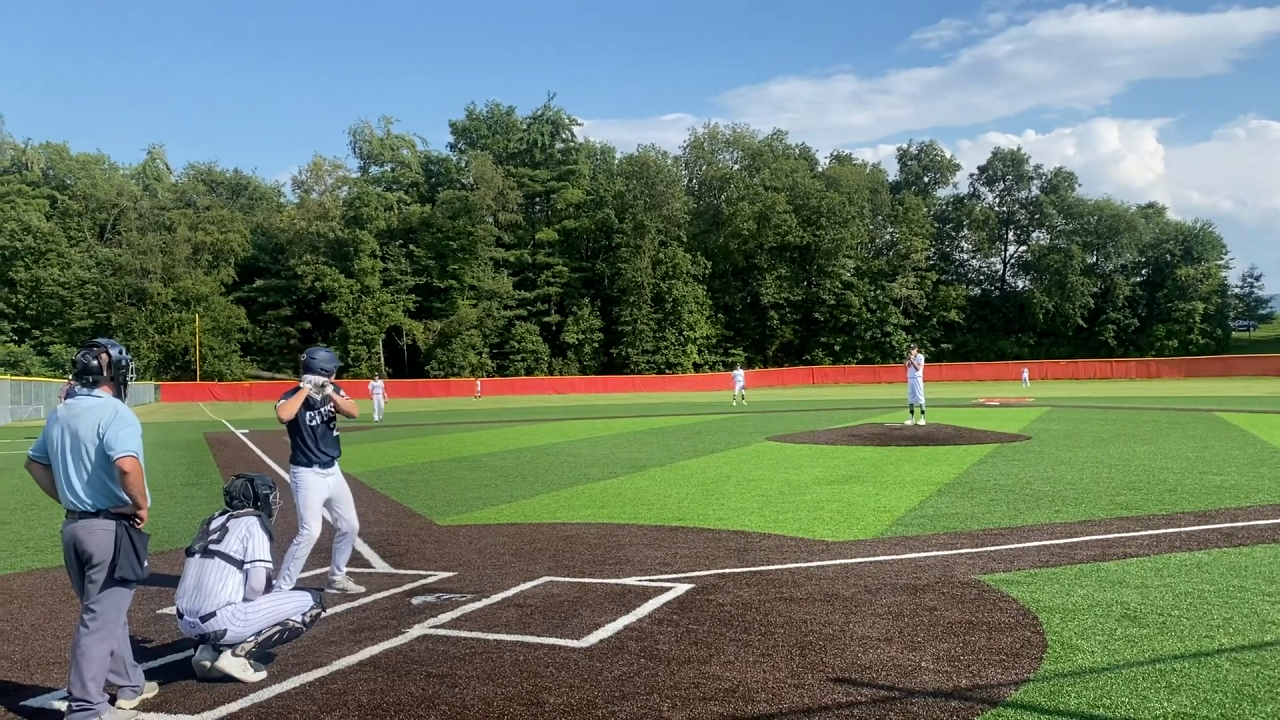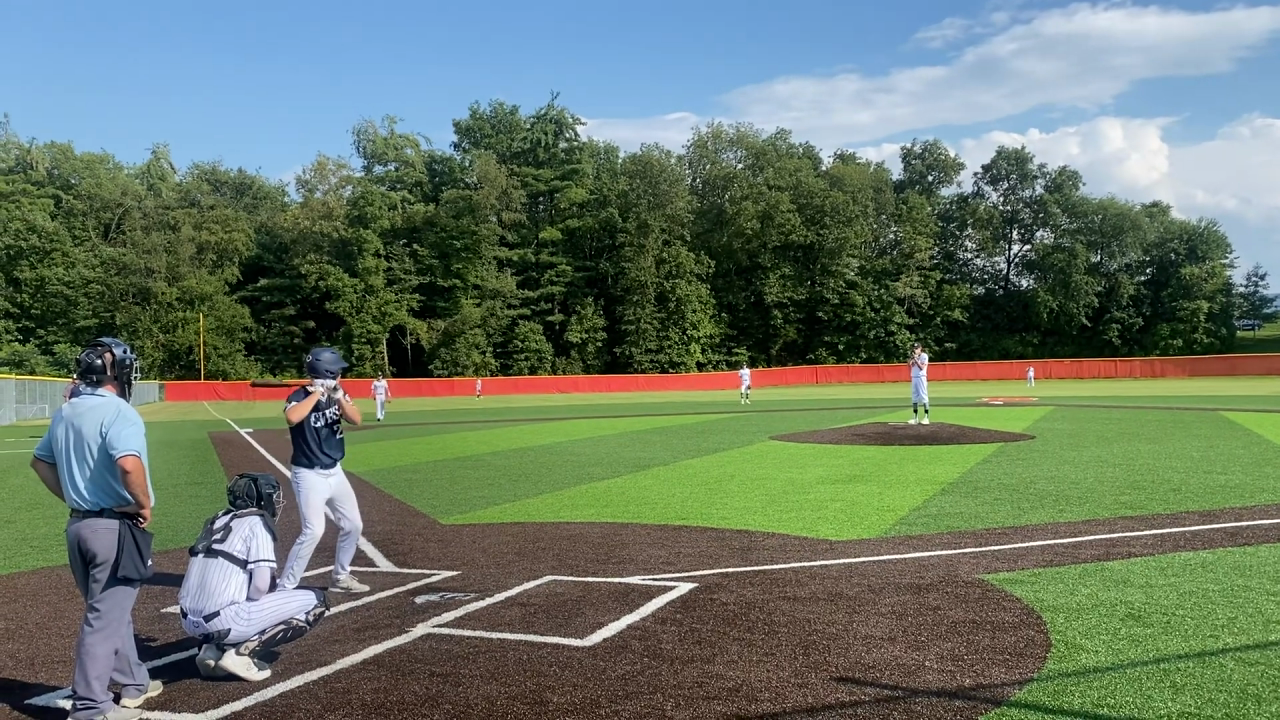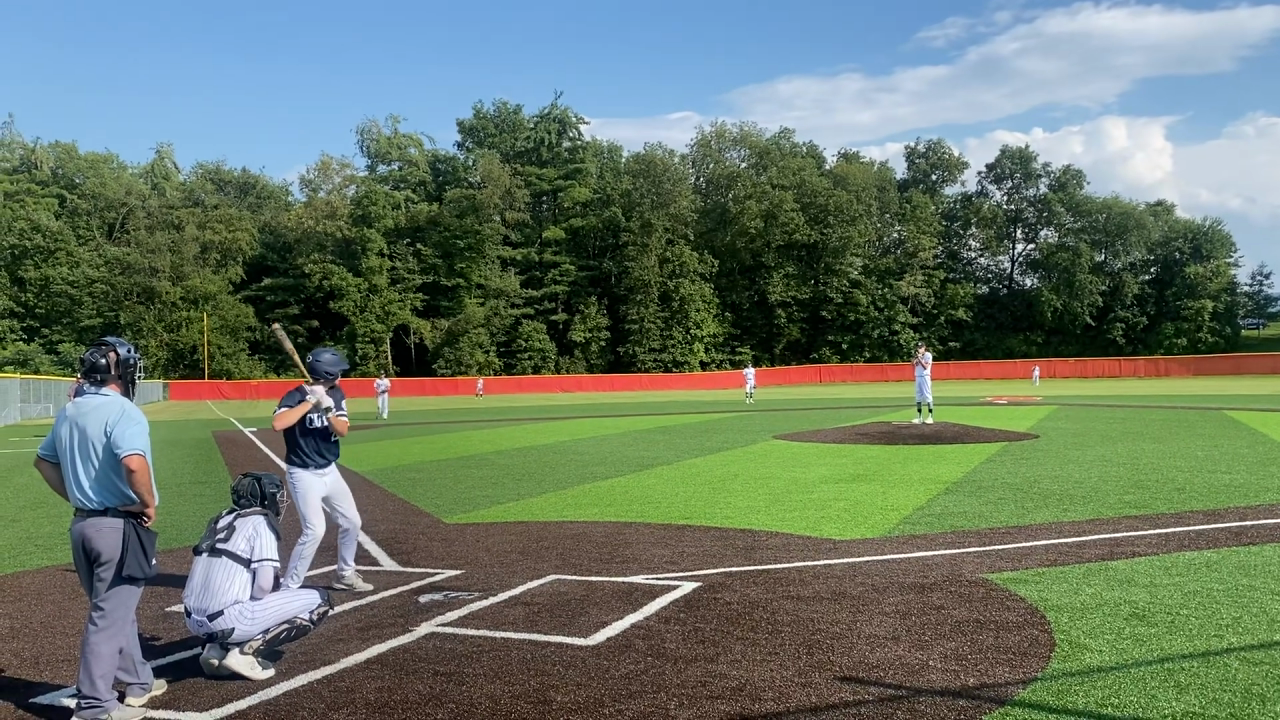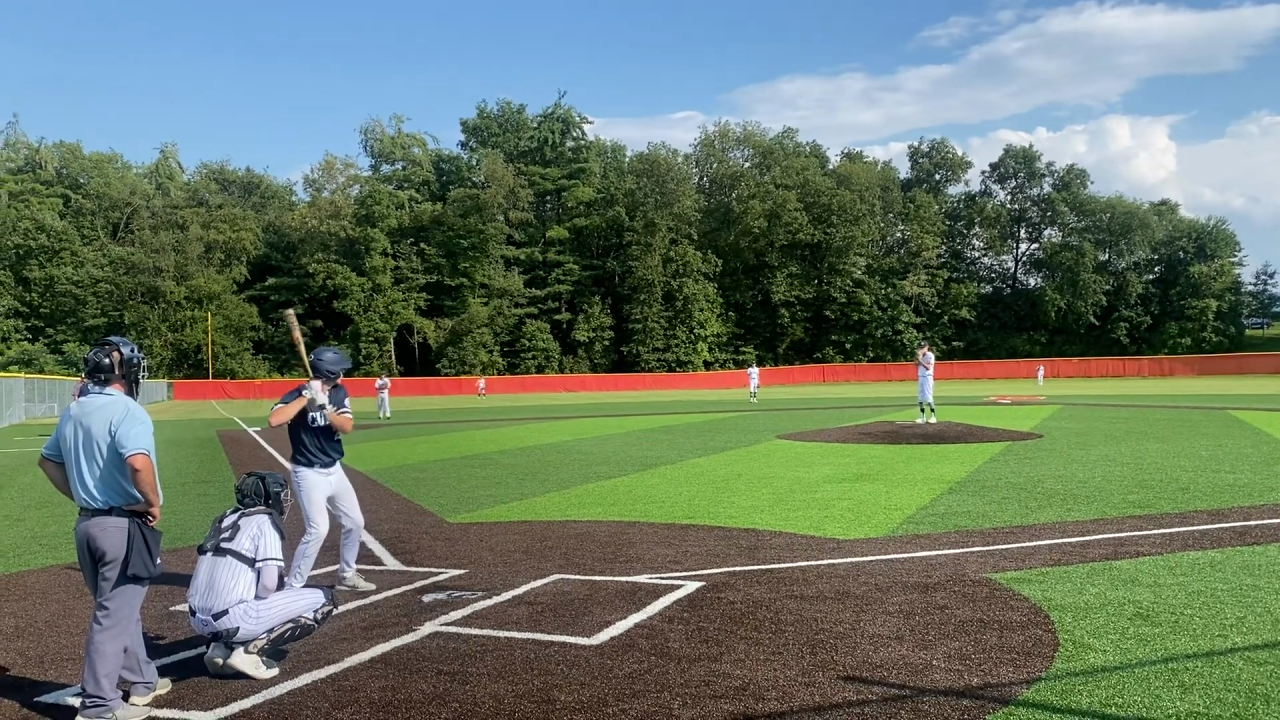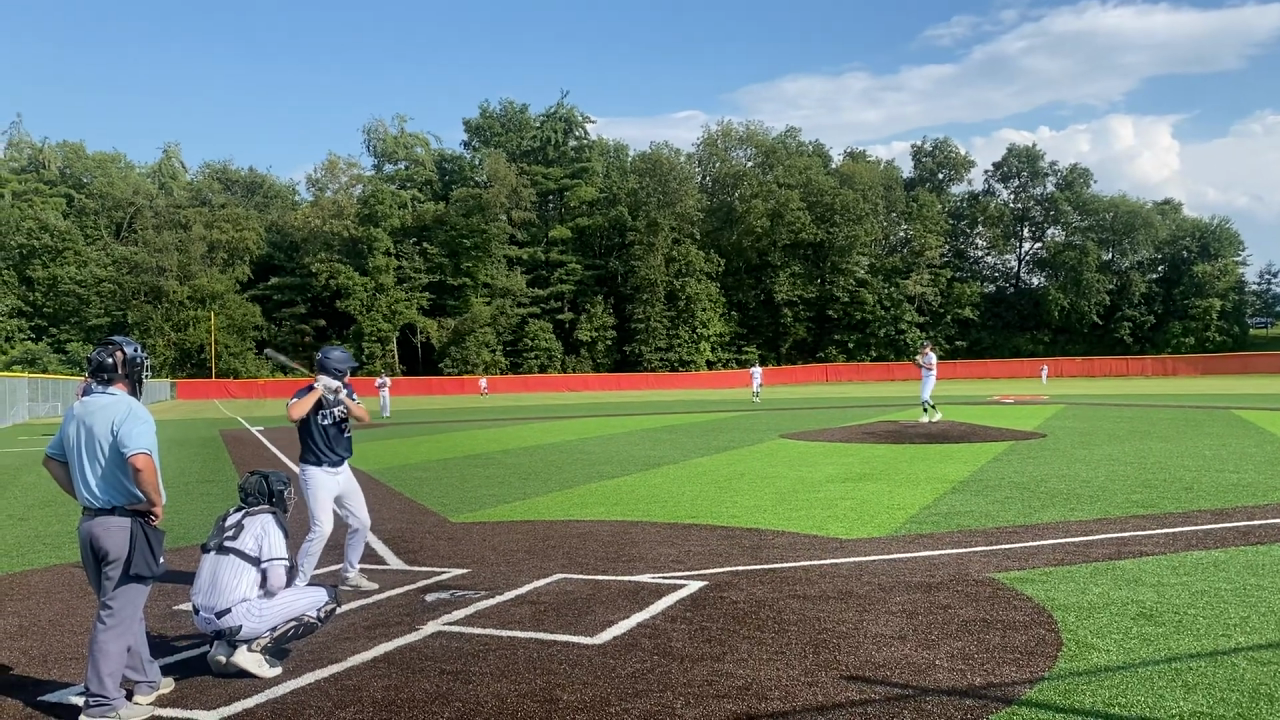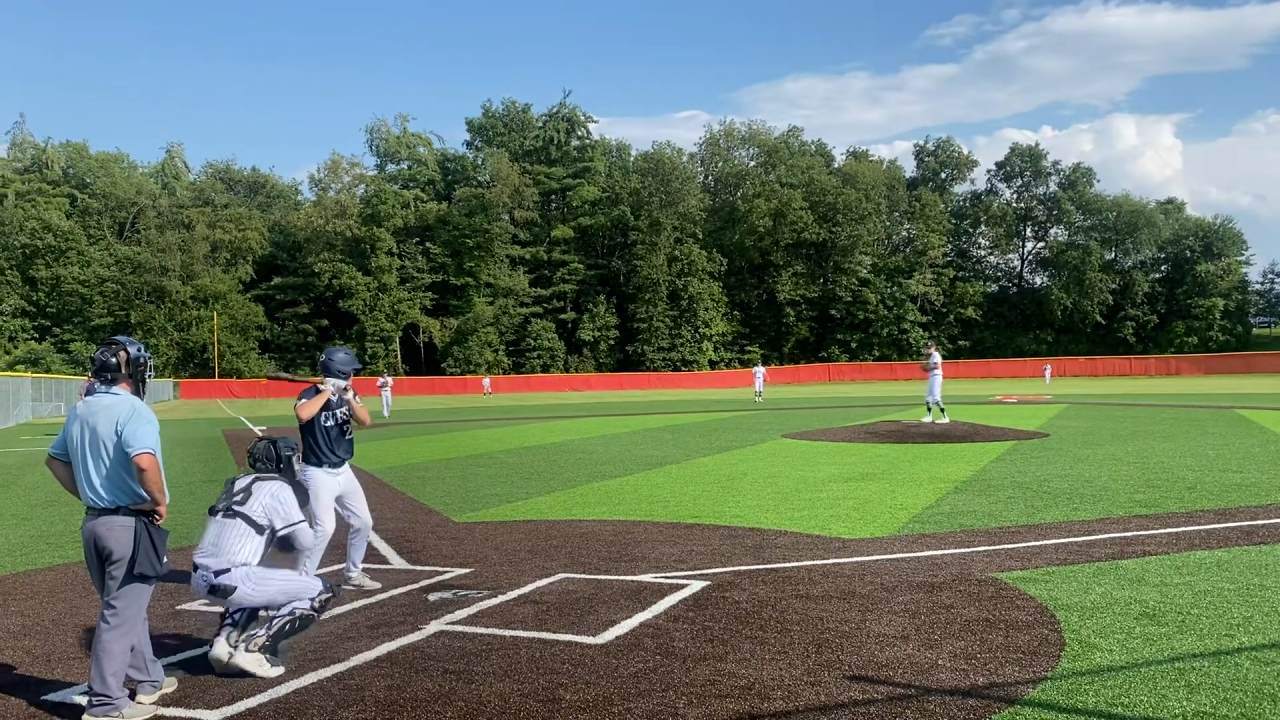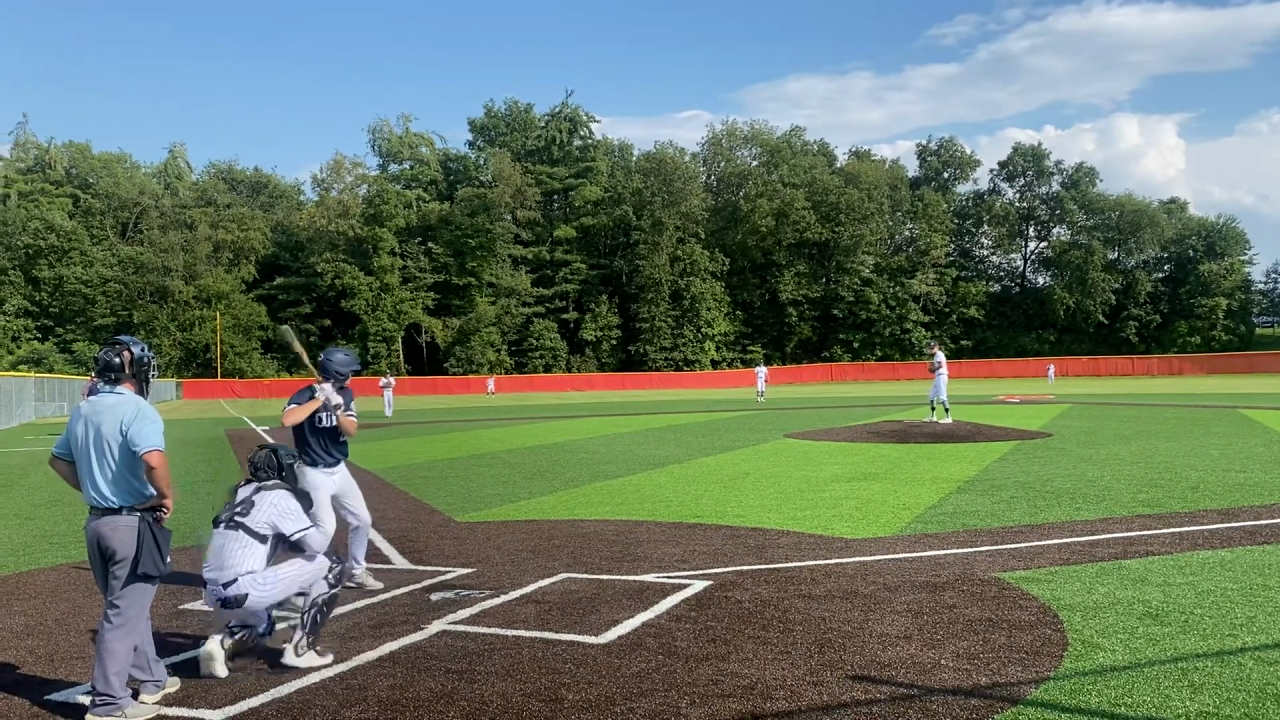
dt=0.3s
person 1, frame 1
left shoulder: (59, 413)
right shoulder: (115, 412)
left elbow: (34, 462)
right elbow: (127, 465)
right wrist: (141, 505)
left hip: (73, 526)
right hip: (111, 528)
left knee: (107, 610)
right knee: (101, 617)
left ankle: (129, 684)
person 1, frame 2
left shoulder: (64, 413)
right shoulder: (118, 411)
left elbow: (40, 461)
right elbow: (128, 464)
right wrist: (144, 504)
left hip: (78, 525)
right hip: (114, 527)
left knee: (112, 608)
right knee: (105, 615)
left ankle: (133, 683)
person 1, frame 3
left shoulder: (68, 412)
right shoulder: (123, 410)
left elbow: (43, 460)
right elbow: (134, 463)
right wrist: (148, 503)
left hip: (82, 523)
right hip: (119, 526)
left knee: (116, 607)
right knee: (109, 615)
left ankle: (138, 682)
person 1, frame 4
left shoulder: (72, 412)
right shoulder: (127, 410)
left elbow: (48, 461)
right elbow: (138, 462)
right wrist: (153, 502)
left hip: (87, 523)
right hip: (123, 525)
left knee: (120, 607)
right knee: (114, 614)
left ankle: (142, 681)
person 1, frame 5
left shoulder: (76, 411)
right shoulder: (129, 410)
left elbow: (52, 460)
right elbow: (140, 462)
right wrist: (155, 502)
left hip: (90, 522)
right hip: (126, 525)
left knee: (124, 606)
right knee: (118, 613)
left ankle: (145, 680)
person 1, frame 6
left shoulder: (79, 411)
right shoulder: (133, 410)
left elbow: (55, 459)
right elbow: (144, 461)
right wrist: (159, 501)
left hip: (94, 522)
right hip: (130, 524)
left knee: (127, 606)
right knee: (122, 613)
left ankle: (149, 680)
person 1, frame 7
left shoulder: (82, 411)
right shoulder: (137, 410)
left elbow: (59, 459)
right elbow: (153, 459)
right wrist: (166, 495)
left hip: (97, 522)
right hip: (133, 524)
left knee: (129, 606)
right knee: (124, 613)
left ankle: (151, 679)
person 2, frame 1
left shoulder: (332, 390)
right shoulder: (294, 395)
left elbow: (353, 412)
right elbow: (283, 415)
left wrist: (327, 390)
right wrist: (306, 387)
left hip: (333, 471)
right hip: (307, 475)
left knee: (349, 526)
right knee: (310, 532)
left ankle: (337, 579)
right ankle: (281, 589)
person 2, frame 2
left shoulder: (336, 392)
right shoulder: (300, 396)
left elbow: (356, 419)
right elbow: (293, 418)
left wrist: (338, 395)
right wrist: (317, 392)
left hip: (335, 472)
right hip: (308, 475)
left knee: (353, 525)
right knee: (313, 531)
left ankle: (340, 577)
right ankle: (284, 588)
person 2, frame 3
left shoulder: (336, 394)
right shoulder: (294, 397)
left elbow: (343, 431)
right elbow: (278, 424)
left wrist: (329, 411)
right wrist: (310, 401)
left hip: (330, 471)
right hip: (303, 475)
left knee: (351, 522)
right knee: (314, 531)
left ankle: (345, 574)
right ankle: (288, 588)
person 2, frame 4
left shoulder: (339, 392)
right shoulder: (296, 396)
left elbow: (347, 427)
right elbow: (274, 421)
left wrist: (325, 407)
right wrist: (306, 397)
left hip: (335, 470)
right hip: (308, 474)
left knee: (355, 523)
right knee: (318, 530)
left ankle: (347, 576)
right ankle: (291, 587)
person 2, frame 5
left shoulder: (346, 390)
right shoulder: (307, 393)
left elbow: (364, 417)
right elbow: (293, 414)
left wrist: (341, 395)
right wrist: (319, 388)
left hip: (343, 470)
right hip: (317, 473)
left knee: (361, 522)
right knee: (322, 529)
left ankle: (350, 575)
right ankle: (297, 586)
person 2, frame 6
left shoulder: (348, 392)
right shoulder: (311, 394)
left elbow: (365, 421)
right elbow: (302, 415)
left wrist: (348, 396)
right wrist: (327, 390)
left hip: (343, 471)
right hip: (317, 474)
left knee: (363, 522)
right knee: (324, 528)
left ankle: (353, 574)
person 2, frame 7
left shoulder: (345, 394)
right shoulder: (305, 395)
left elbow: (351, 431)
right elbow: (287, 420)
left wrist: (338, 410)
right wrist: (319, 399)
left hip: (339, 470)
right hip: (313, 473)
left knee: (362, 520)
right knee: (325, 528)
left ankle: (356, 573)
person 3, frame 1
left shoulder: (213, 521)
right shoulder: (254, 523)
right elbow: (256, 586)
right wrist: (245, 615)
left hip: (185, 622)
right hip: (219, 621)
right knee: (312, 602)
left ankle: (209, 650)
right ankle: (238, 654)
person 3, frame 2
left shoulder: (216, 521)
right shoulder: (257, 523)
right elbow: (261, 585)
right wrist: (249, 612)
left hip: (190, 621)
right hip: (222, 621)
right knee: (316, 601)
left ankle: (213, 649)
right ankle: (242, 653)
person 3, frame 3
left shoulder: (221, 520)
right shoulder: (260, 522)
right elbow: (264, 585)
right wrist: (252, 614)
left hip: (193, 620)
right hip: (226, 619)
right knee: (320, 600)
left ankle: (217, 648)
right ankle: (246, 652)
person 3, frame 4
left shoulder: (225, 519)
right shoulder: (264, 521)
right elbow: (268, 584)
right wrist: (257, 611)
left hip: (198, 619)
right hip: (231, 619)
right knee: (324, 599)
left ankle: (221, 648)
right ankle: (250, 651)
person 3, frame 5
left shoulder: (229, 518)
right shoulder: (269, 520)
right elbow: (276, 583)
left hip: (202, 618)
right hip: (234, 618)
right knee: (327, 598)
left ankle: (224, 647)
right ankle: (254, 650)
person 3, frame 6
left shoulder: (239, 483)
right shoulder: (278, 487)
right elbow: (307, 543)
left wrist: (289, 541)
left hip: (201, 580)
right hip: (230, 578)
left knee: (254, 585)
right knee: (322, 592)
left ankle: (225, 641)
right ankle: (252, 650)
person 3, frame 7
left shoulder: (242, 491)
right shoulder: (280, 495)
right elbow: (318, 545)
left hip: (214, 592)
right hip: (241, 589)
left knee: (261, 622)
right knee: (331, 566)
left ankle: (221, 642)
right ankle: (301, 649)
